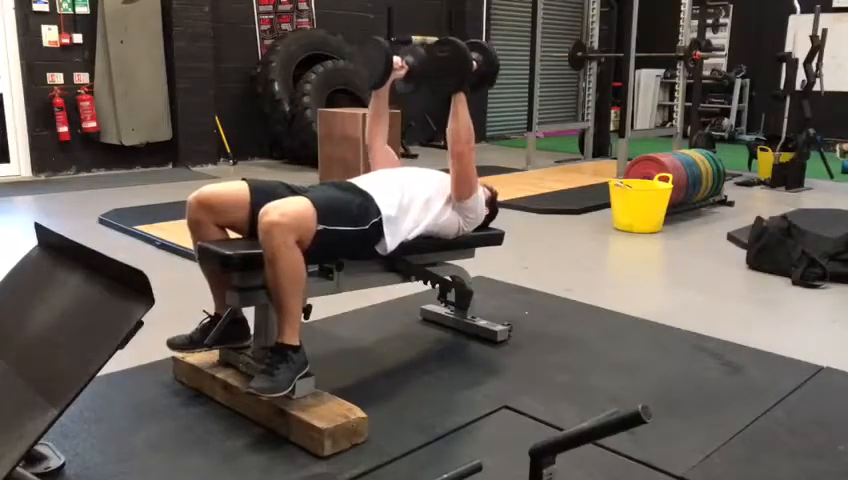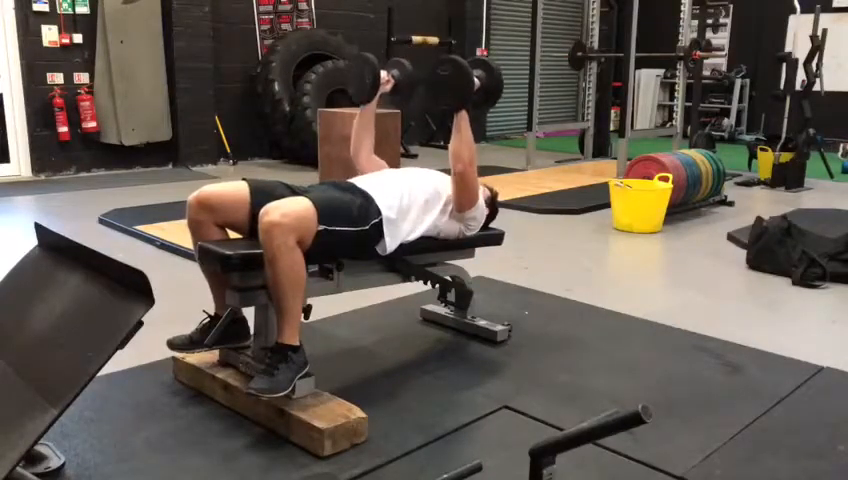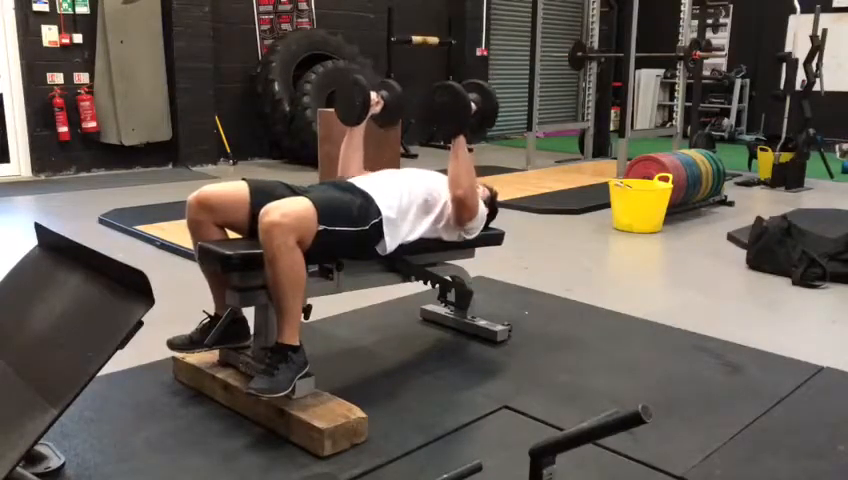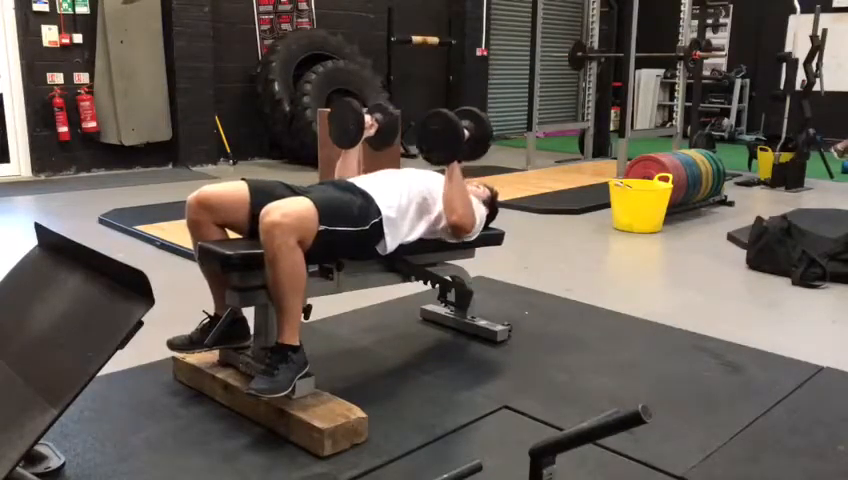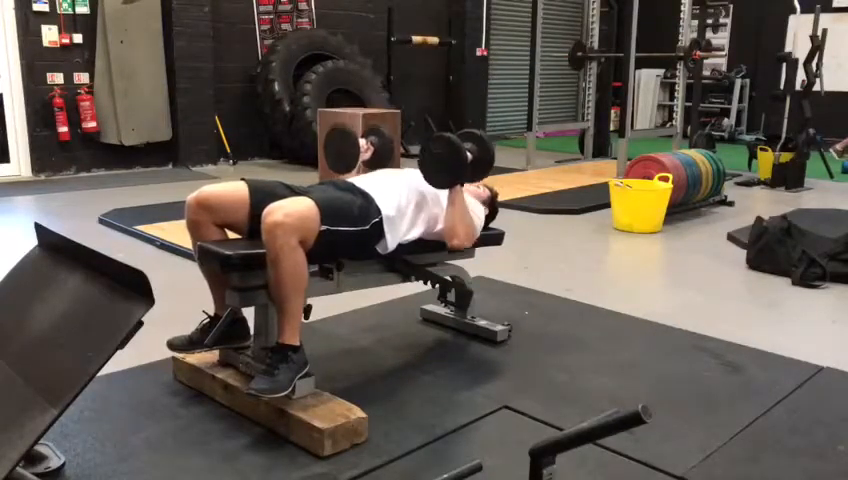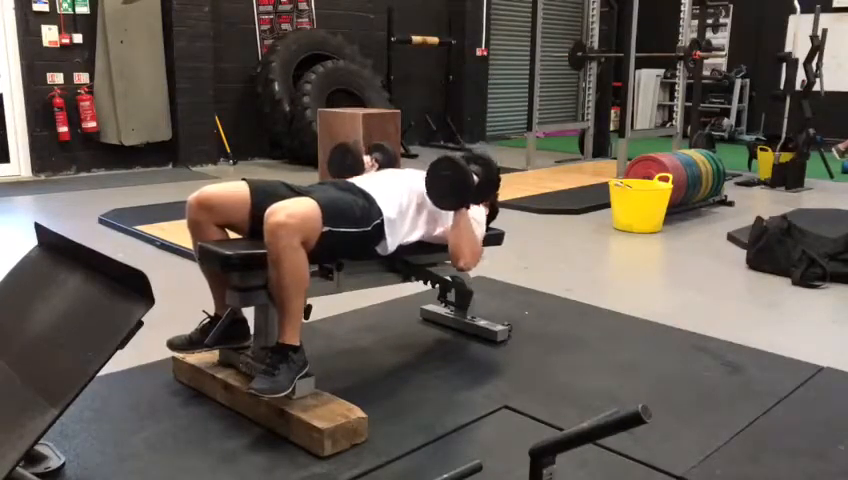
dt=0.3s
person 1, frame 1
left shoulder: (467, 212)
right shoulder: (414, 185)
left elbow: (462, 152)
right elbow: (376, 142)
left wrist: (459, 91)
right wrist: (385, 82)
left hip: (368, 214)
left knee: (276, 222)
right knee: (202, 204)
left ankle: (289, 351)
right ankle: (228, 321)
person 1, frame 2
left shoulder: (466, 216)
right shoulder: (419, 187)
left elbow: (464, 170)
right elbow: (361, 155)
left wrist: (461, 108)
right wrist: (371, 97)
left hip: (370, 215)
left knee: (277, 222)
right knee: (203, 203)
left ankle: (290, 352)
right ankle: (228, 322)
person 1, frame 3
left shoulder: (468, 217)
right shoulder: (424, 188)
left elbow: (462, 193)
right elbow: (349, 172)
left wrist: (459, 132)
right wrist: (360, 118)
left hip: (368, 214)
left knee: (277, 222)
right knee: (202, 203)
left ankle: (289, 352)
right ankle: (227, 321)
person 1, frame 4
left shoulder: (470, 210)
right shoulder: (424, 185)
left elbow: (457, 221)
left wrist: (454, 158)
left hip: (369, 215)
left knee: (278, 223)
right knee: (202, 203)
left ankle: (289, 352)
right ankle: (228, 323)
person 1, frame 5
left shoulder: (470, 211)
right shoulder: (428, 187)
left elbow: (459, 241)
left wrist: (456, 186)
left hip: (369, 213)
left knee: (280, 221)
right knee: (201, 204)
left ankle: (289, 352)
right ankle: (228, 321)
person 1, frame 6
left shoulder: (471, 213)
right shoulder: (419, 186)
left elbow: (465, 260)
right wrist: (358, 170)
left hip: (371, 214)
left knee: (282, 222)
right knee: (203, 204)
left ankle: (290, 352)
right ankle: (227, 321)
